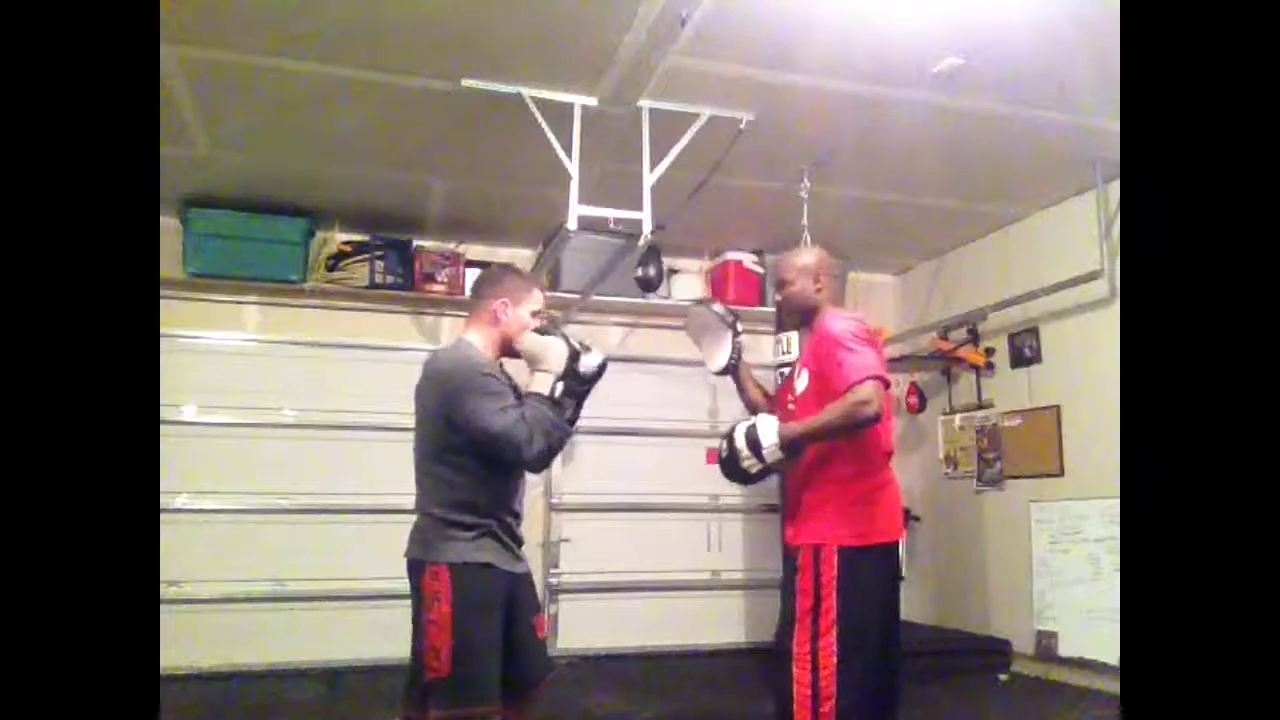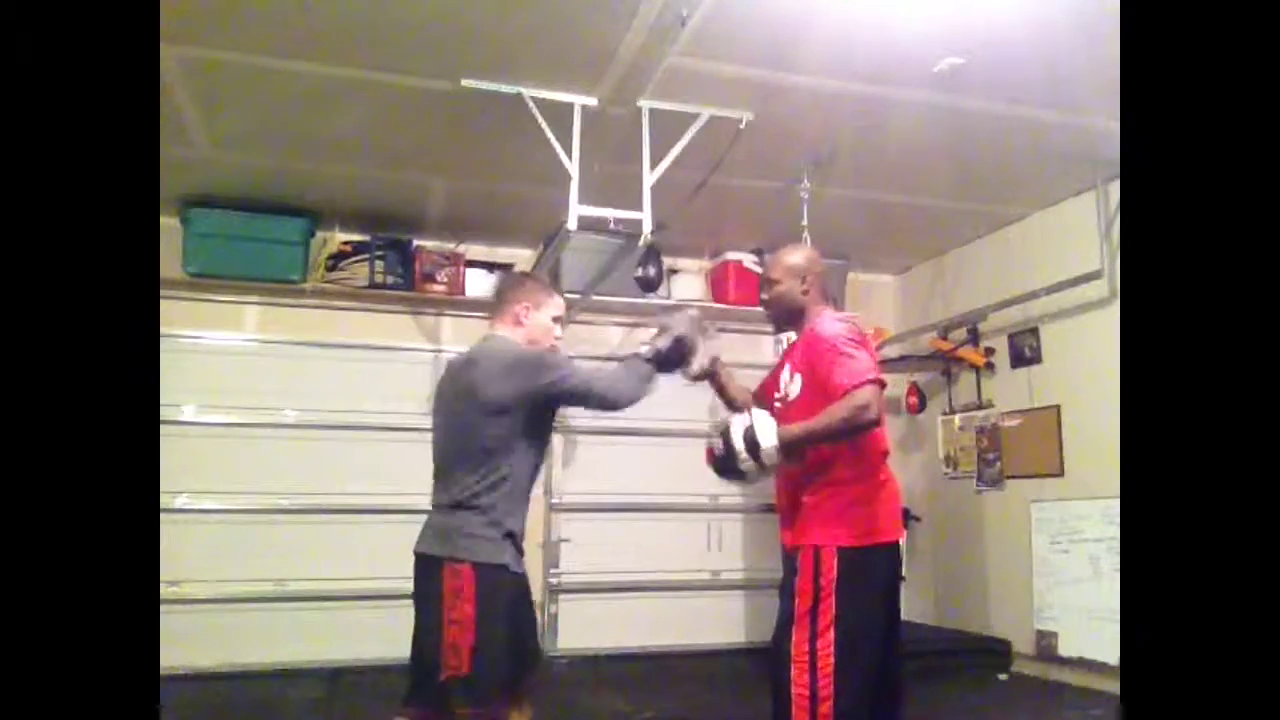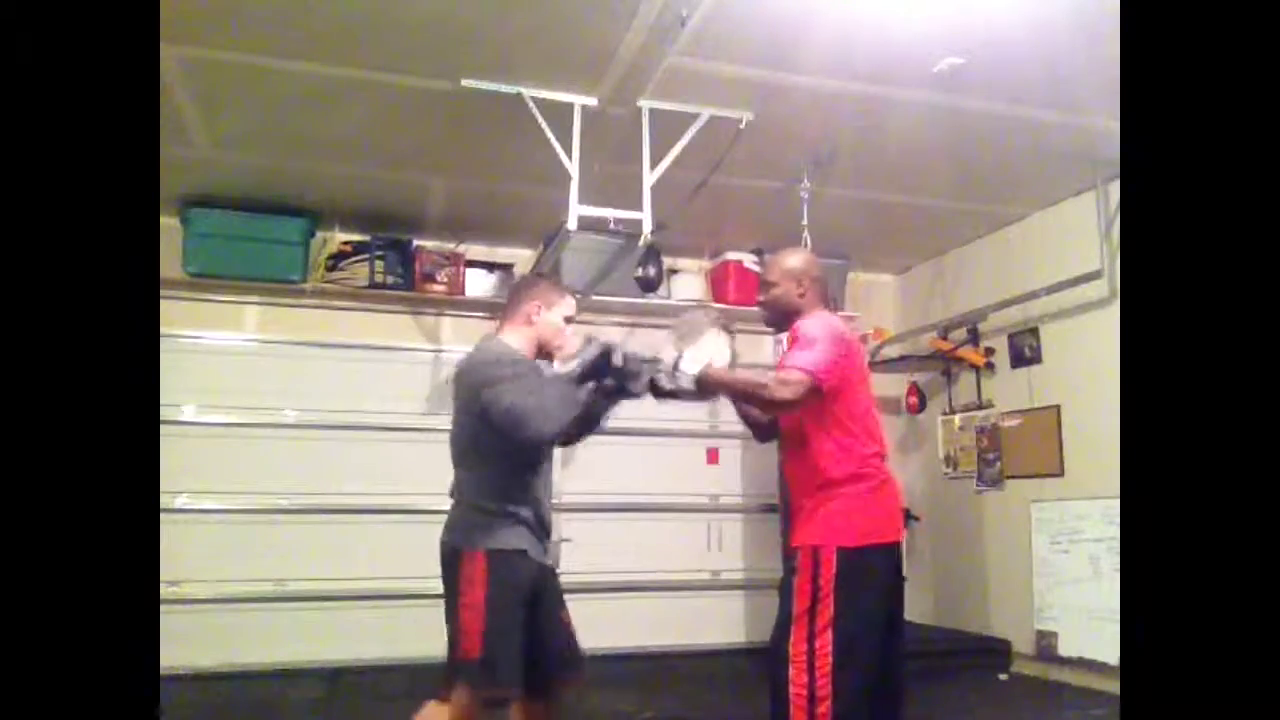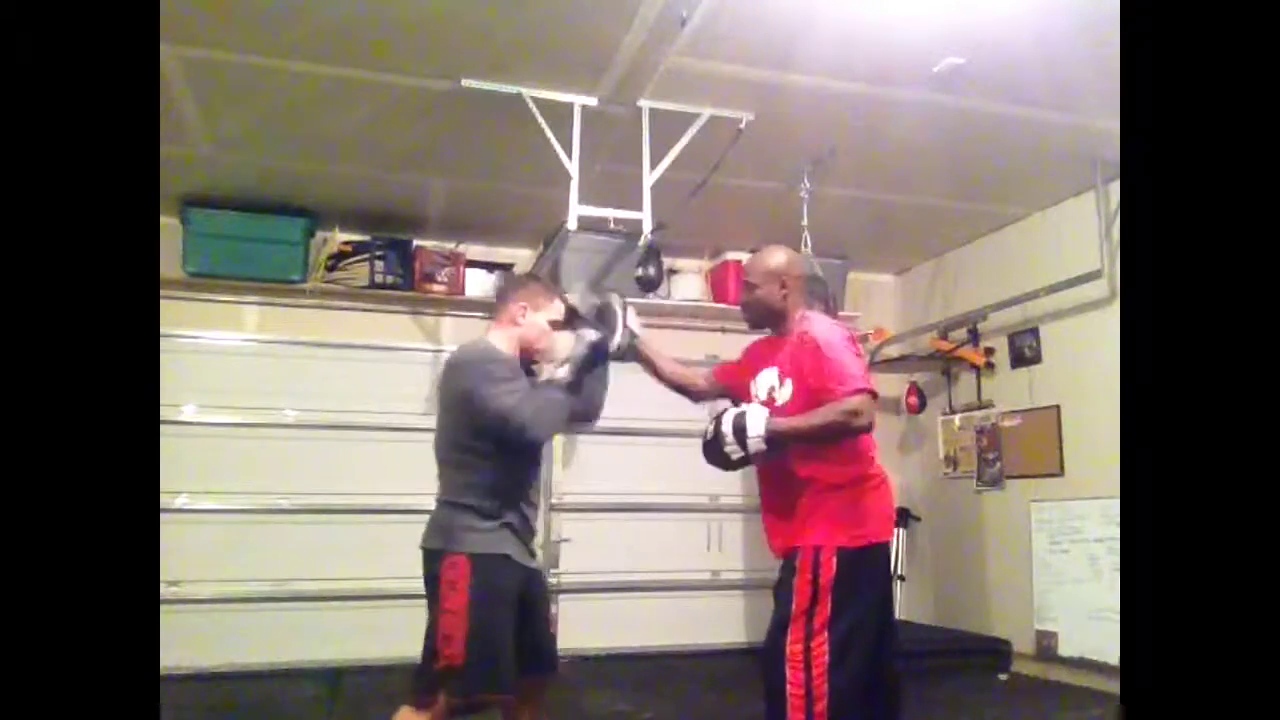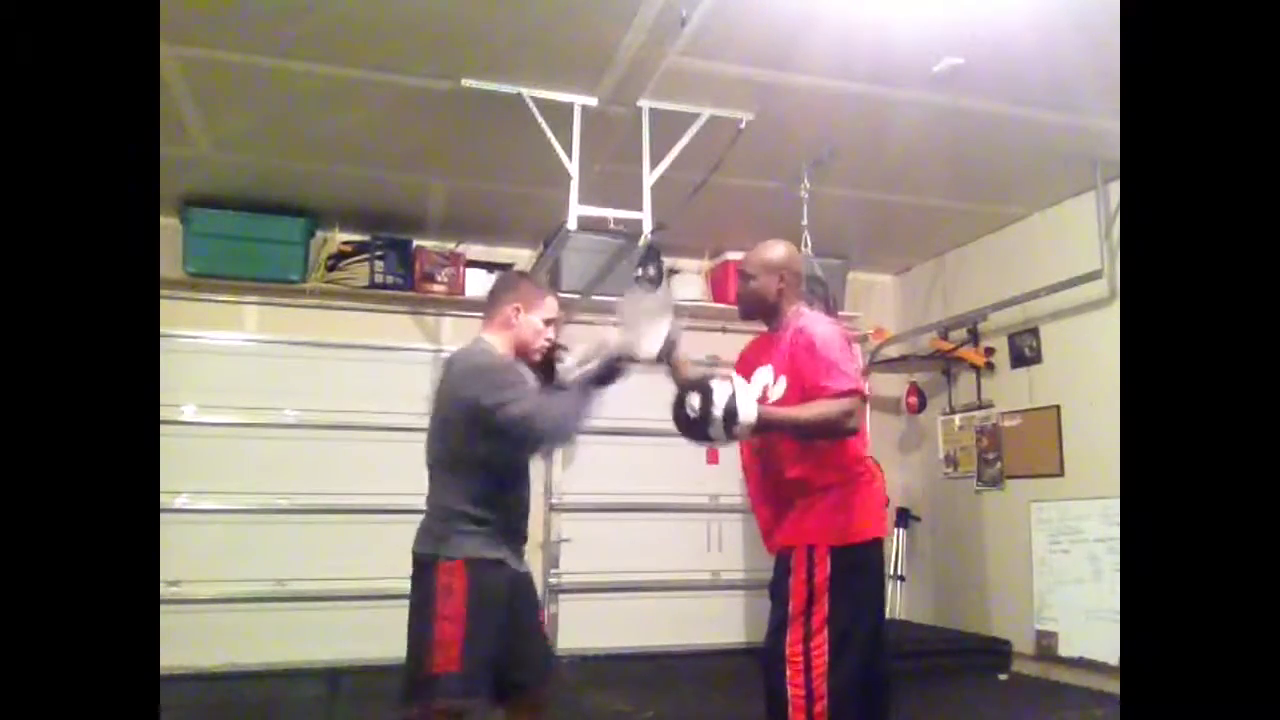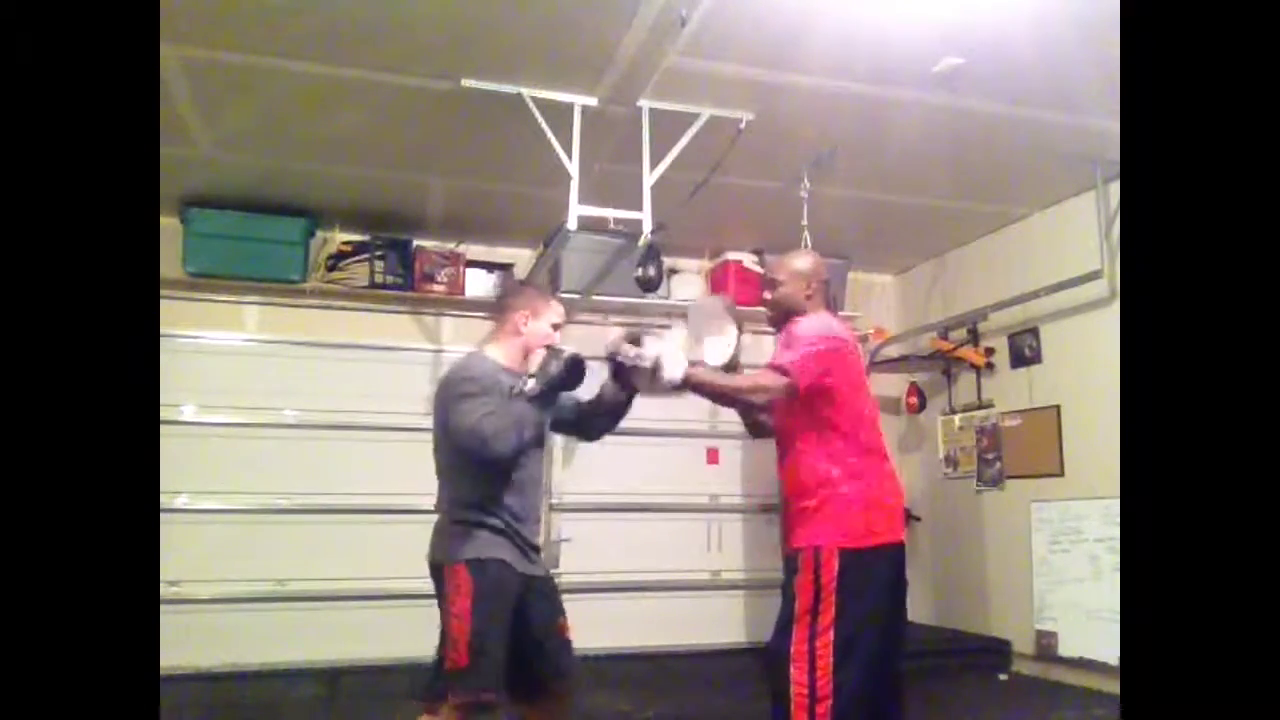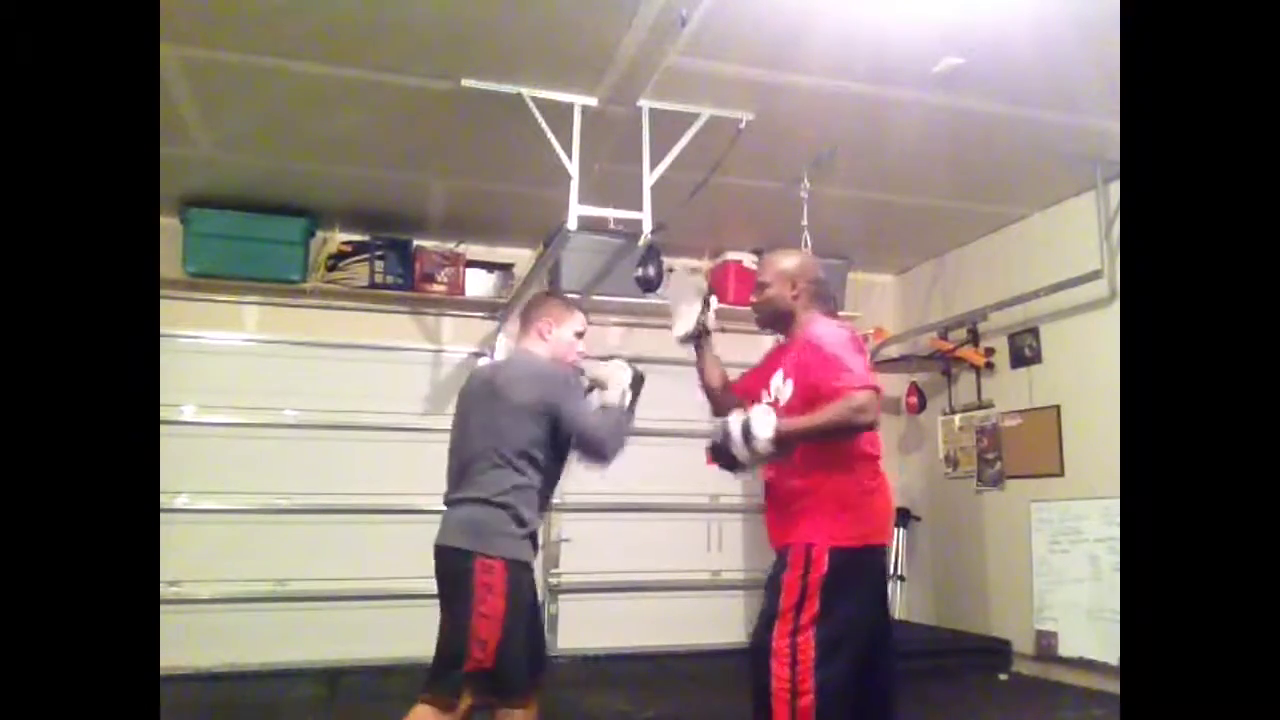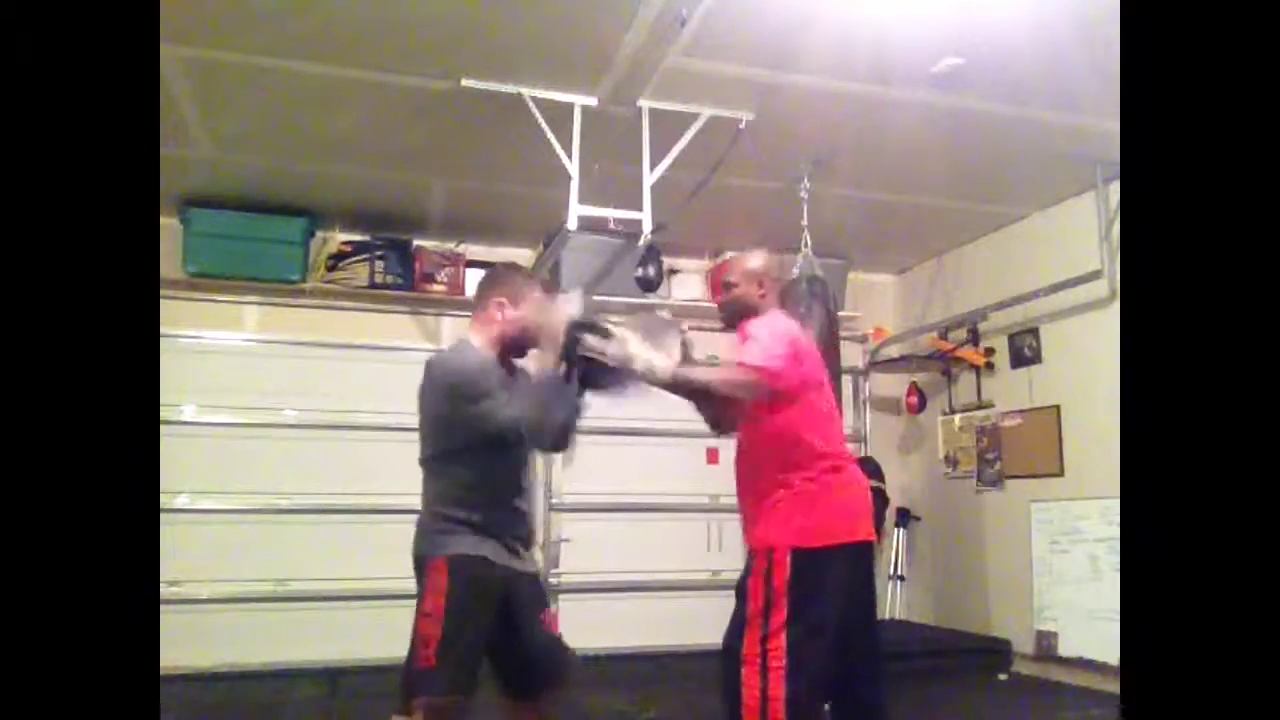
dt=0.4s
person 1, frame 1
left shoulder: (840, 330)
right shoulder: (812, 346)
left elbow: (868, 403)
right elbow: (778, 415)
left wrist: (783, 436)
right wrist: (735, 365)
left hip: (840, 530)
right hip: (851, 528)
left knee: (815, 665)
right knee: (863, 665)
person 1, frame 2
left shoulder: (832, 334)
right shoulder: (806, 346)
left elbow: (866, 408)
right elbow: (766, 413)
left wrist: (781, 436)
right wrist: (714, 371)
left hip: (843, 528)
right hip: (868, 525)
left knee: (810, 668)
right knee: (862, 669)
person 1, frame 3
left shoulder: (817, 331)
right shoulder: (811, 339)
left elbow: (786, 391)
right elbow: (770, 427)
left wrist: (705, 375)
right wrist: (726, 378)
left hip: (841, 525)
right hip: (865, 523)
left knee: (807, 663)
right knee: (870, 662)
person 1, frame 4
left shoulder: (822, 337)
right shoulder: (764, 352)
left elbow: (858, 412)
right elbow: (699, 385)
left wrist: (767, 429)
right wrist: (634, 337)
left hip: (836, 525)
right hip: (833, 528)
left knee: (803, 663)
right knee: (858, 664)
person 1, frame 5
left shoulder: (816, 333)
right shoulder: (761, 349)
left elbow: (847, 416)
right elbow: (736, 408)
left wrist: (754, 412)
right wrist: (676, 360)
left hip: (828, 523)
right hip: (822, 525)
left knee: (801, 661)
right knee: (852, 662)
person 1, frame 6
left shoulder: (816, 332)
right shoulder: (804, 340)
left elbow: (758, 393)
right elbow: (768, 423)
left wrist: (682, 370)
right wrist: (720, 372)
left hip: (844, 524)
right hip: (861, 523)
left knee: (812, 665)
right knee: (863, 664)
person 1, frame 7
left shoulder: (827, 339)
right shoulder: (780, 357)
left elbow: (864, 409)
right elbow: (728, 403)
left wrist: (774, 429)
right wrist: (701, 340)
left hip: (834, 525)
right hip: (815, 527)
left knee: (785, 658)
right knee: (858, 664)
person 1, frame 8
left shoulder: (770, 331)
right shoulder: (770, 338)
left elbow: (737, 386)
right elbow: (723, 417)
left wrist: (655, 367)
right wrist: (675, 362)
left hip: (805, 522)
right hip: (842, 520)
left knee: (764, 666)
right knee: (851, 670)
person 2, frame 1
left shoulder: (488, 373)
right shoulder: (460, 368)
left elbow: (538, 454)
right elbow: (524, 443)
left wrist: (573, 390)
right wrist: (551, 379)
left hip: (501, 556)
right hip: (457, 559)
person 2, frame 2
left shoulder: (467, 367)
right shoulder: (513, 363)
right elbow: (608, 390)
right wrist: (657, 353)
left hip: (491, 555)
right hip: (465, 557)
left knee: (515, 682)
person 2, frame 3
left shoulder: (522, 368)
right shoulder: (492, 363)
left elbow: (566, 429)
right elbow: (536, 423)
left wrist: (603, 388)
right wrist: (575, 375)
left hip: (524, 546)
right hip: (487, 546)
left knee: (542, 679)
person 2, frame 4
left shoulder: (522, 371)
right shoulder: (477, 362)
left elbow: (585, 411)
right elbow: (532, 426)
left wrist: (587, 350)
right wrist: (564, 371)
left hip: (516, 551)
right hip: (472, 550)
left knee: (529, 681)
person 2, frame 5
left shoulder: (503, 372)
right shoulder: (480, 368)
left elbow: (531, 429)
right elbow: (550, 425)
left wrist: (549, 390)
right wrist: (588, 378)
left hip: (500, 553)
right hip: (461, 552)
person 2, frame 6
left shoulder: (521, 380)
right shoulder: (469, 376)
left elbow: (584, 423)
right elbow: (492, 441)
left wrist: (622, 386)
right wrist: (537, 387)
left hip: (519, 557)
right hip: (473, 555)
left knee: (550, 683)
person 2, frame 7
left shoulder: (489, 377)
right shoulder: (546, 375)
right elbow: (603, 443)
right wrist: (621, 392)
left hip: (503, 548)
right hip: (488, 548)
left knee: (522, 679)
person 2, frame 8
left shoulder: (504, 372)
right shoulder: (460, 370)
left elbow: (554, 436)
right elbow: (530, 425)
left wrist: (558, 361)
right wrist: (552, 361)
left hip: (510, 553)
right hip: (458, 551)
left knee: (537, 680)
